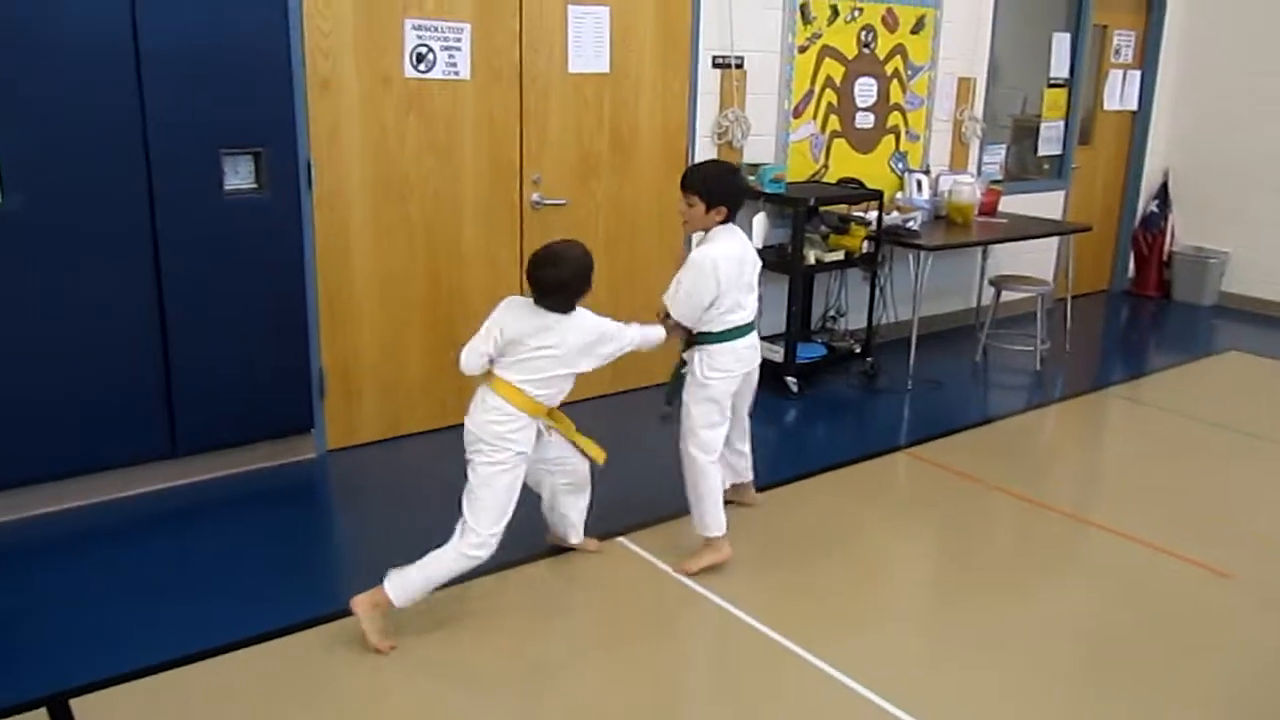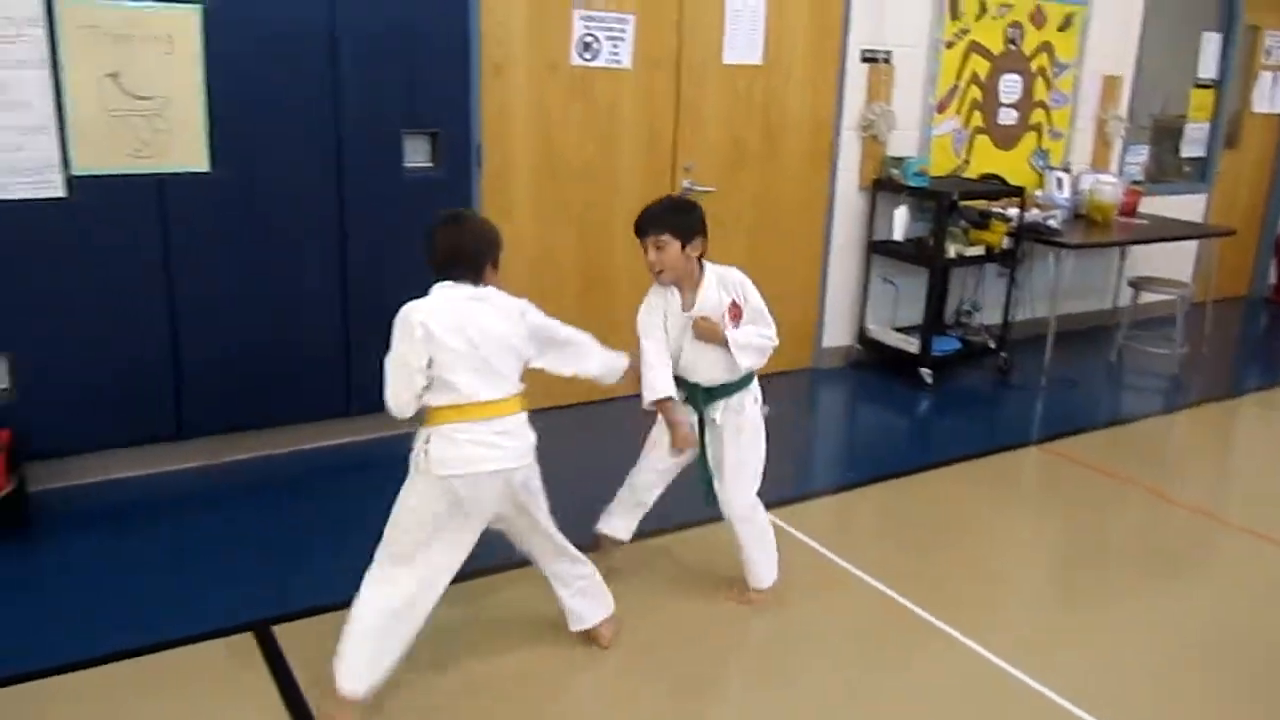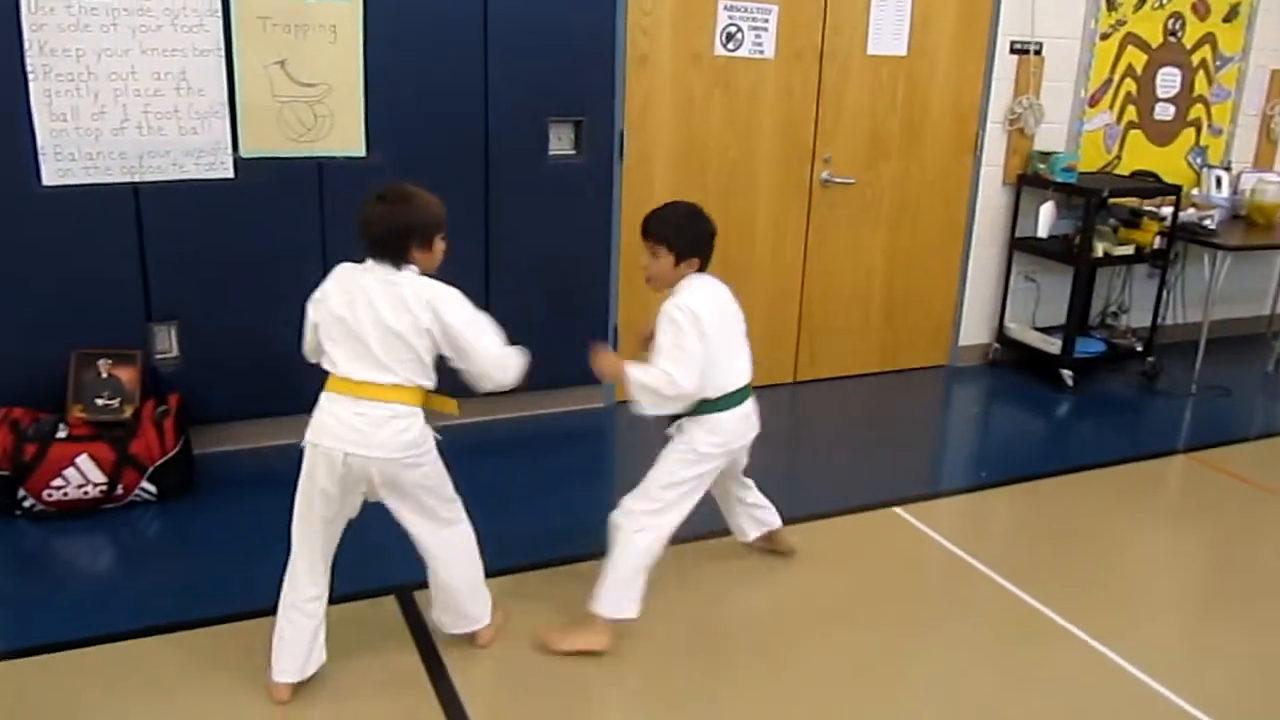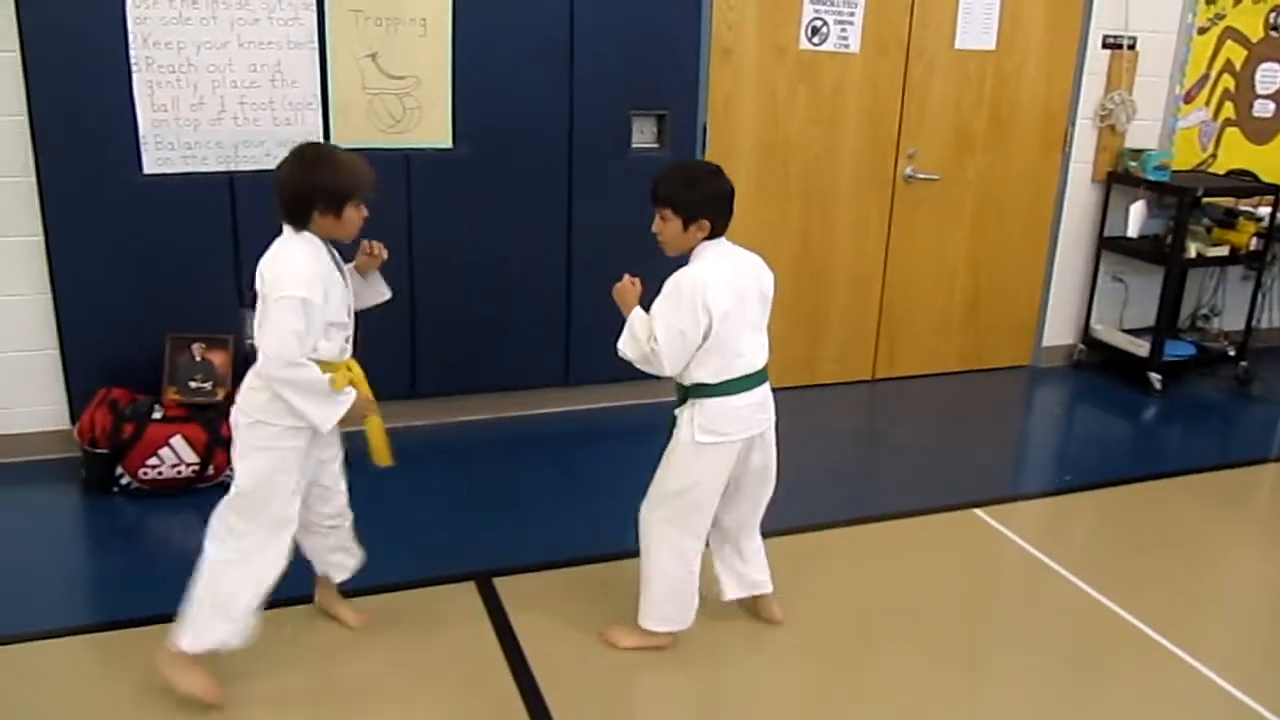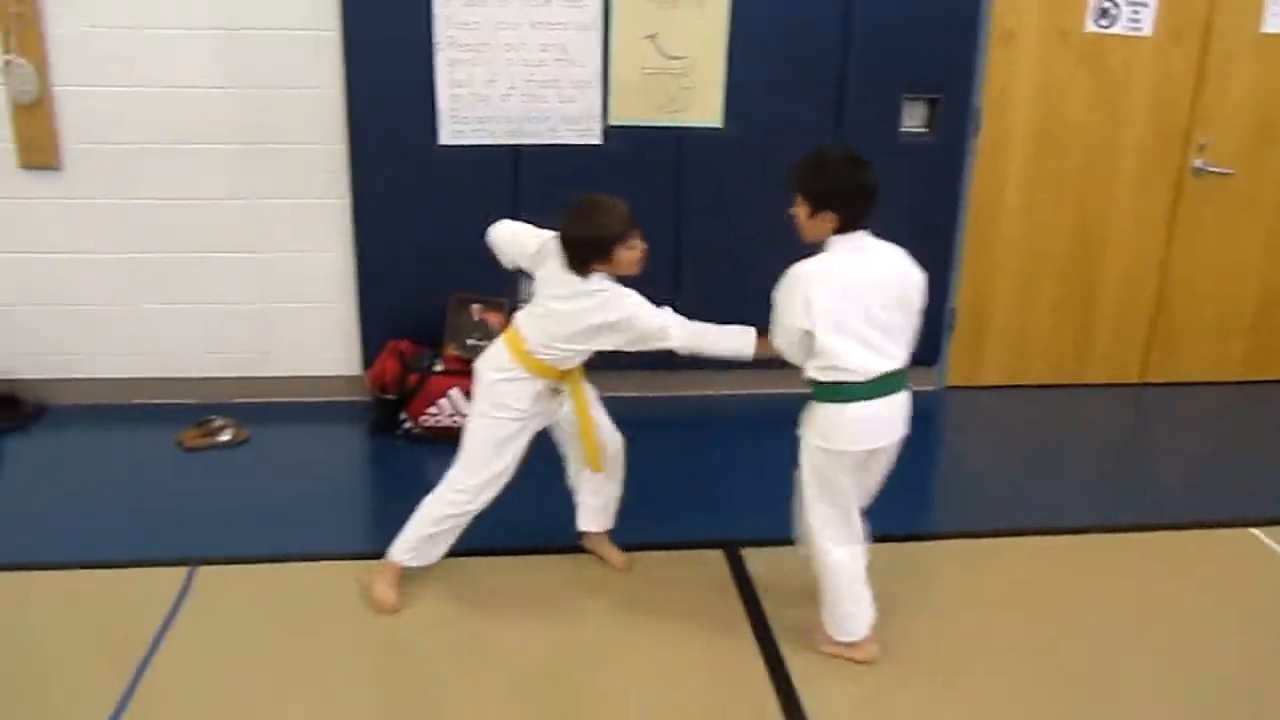
dt=1s
person 1, frame 1
left shoulder: (512, 308)
right shoulder: (587, 329)
left elbow: (470, 362)
right elbow: (635, 336)
right wrist: (668, 331)
left hip: (499, 415)
right hip: (504, 431)
left knee: (571, 469)
right knee: (478, 539)
left ankle: (567, 534)
right ankle: (376, 601)
person 1, frame 2
left shoulder: (418, 316)
right shoulder: (514, 310)
left elbow: (401, 402)
right elbow: (573, 347)
right wrist: (616, 364)
left hip: (451, 458)
right hip: (512, 447)
left knee: (398, 568)
right knee: (545, 542)
right ankle: (596, 618)
person 1, frame 3
left shoulder: (338, 283)
right shoulder: (439, 300)
left elbow: (313, 349)
right elbow: (498, 370)
right wrist: (516, 355)
left hip: (334, 430)
right hip: (397, 437)
left knee: (310, 550)
right knee: (445, 527)
left ankle: (288, 670)
right ankle: (476, 621)
person 1, frame 4
left shoulder: (315, 251)
right shoulder: (297, 267)
left elbow: (330, 305)
right elbow: (282, 362)
left wrist: (361, 272)
right wrist: (341, 403)
left hip: (306, 411)
right hip: (280, 414)
left knee: (329, 507)
right knee: (254, 530)
left ankle: (328, 589)
right ankle: (186, 649)
person 1, frame 5
left shoulder: (558, 253)
right shoulder: (613, 306)
left elbow: (502, 233)
right elbow: (680, 333)
left wrist: (545, 255)
right wrist: (755, 341)
left hip: (557, 377)
right hip: (513, 386)
left knee: (604, 446)
right knee: (471, 484)
left ankle: (594, 532)
right ankle: (393, 565)
person 2, frame 1
left shoulder: (706, 256)
right shoulder: (739, 242)
left elbow: (682, 313)
left wrist: (682, 277)
left hip: (716, 356)
right hip: (743, 346)
left knee: (700, 444)
right knee: (732, 425)
left ankle: (714, 540)
right ankle: (740, 484)
person 2, frame 2
left shoulder: (733, 283)
right shoulder: (656, 303)
left elbow: (766, 339)
right elbow: (655, 364)
left wrist: (722, 336)
right wrist: (672, 421)
left hip: (736, 404)
right hip: (685, 402)
left knee: (737, 497)
right knee: (646, 476)
left ankle: (762, 575)
right ankle: (609, 538)
person 2, frame 3
left shoulder: (681, 310)
right shoulder: (714, 291)
left elbow: (675, 385)
left wrist: (621, 371)
right wrist: (663, 347)
left hip: (710, 428)
right hip: (737, 414)
left knee: (637, 518)
right knee: (727, 481)
left ankle: (602, 625)
right ankle: (770, 533)
person 2, frame 4
left shoulder: (689, 282)
right shoulder: (754, 266)
left elbow: (659, 358)
left wrist: (632, 310)
left hip: (712, 415)
right hip: (756, 400)
left knee: (669, 519)
right knee: (738, 512)
left ankle: (658, 625)
right ankle: (757, 593)
person 2, frame 5
left shoulder: (805, 278)
right shoulder: (903, 265)
left elbow: (793, 349)
right elbow: (904, 332)
left hip: (838, 416)
right hip: (893, 404)
left knee: (830, 526)
right knee: (836, 505)
left ankle: (851, 634)
right ankle: (845, 602)
